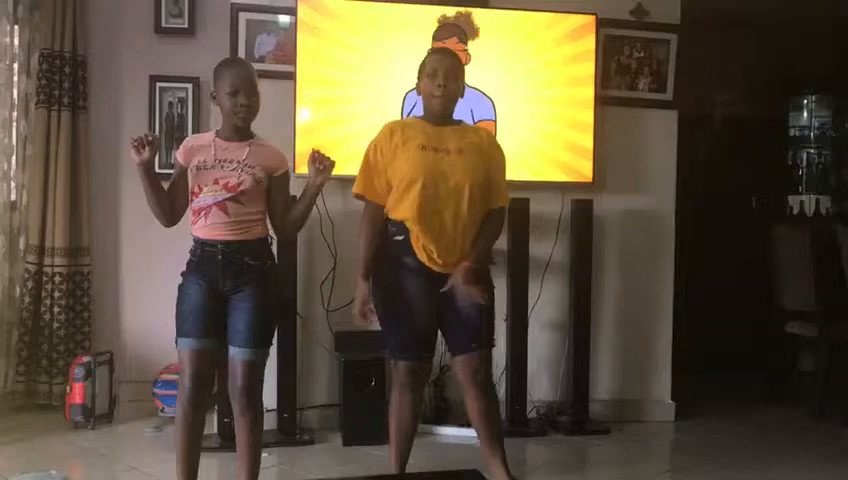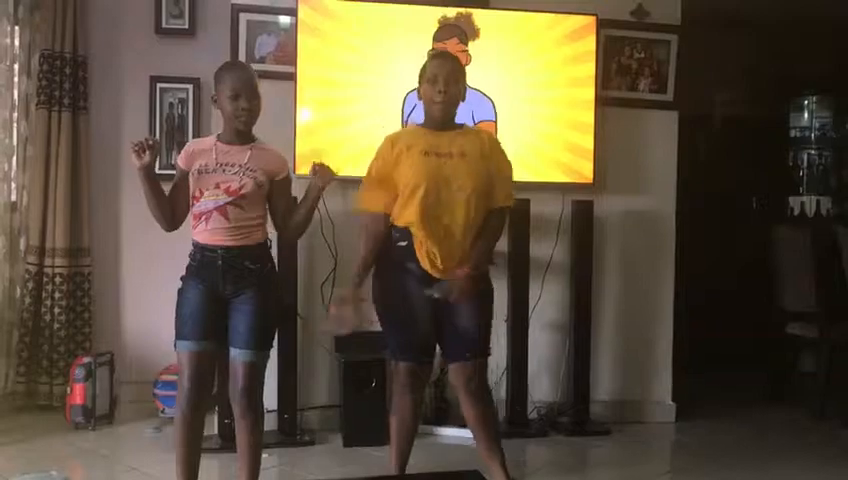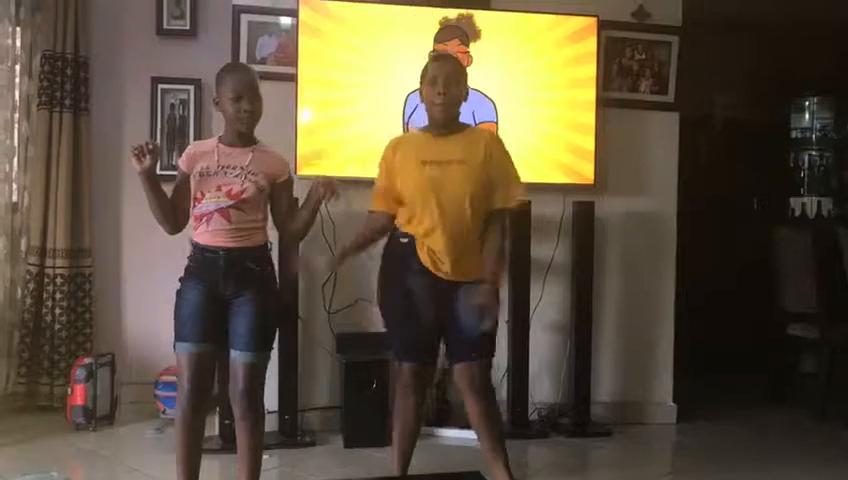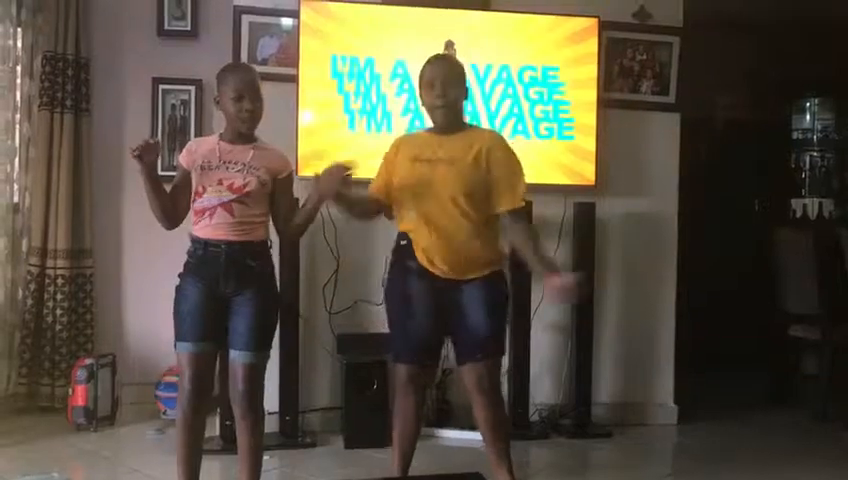
dt=0.1s
person 1, frame 1
left shoulder: (483, 142)
right shoulder: (394, 136)
left elbow: (494, 213)
right elbow: (373, 211)
left wrist: (471, 266)
right wrist: (364, 279)
left hip: (466, 271)
right hip: (406, 265)
left knee: (475, 371)
right knee: (408, 370)
person 1, frame 2
left shoulder: (486, 144)
right shoulder: (397, 144)
left elbow: (496, 215)
right elbow: (376, 220)
left wrist: (469, 270)
right wrist: (354, 285)
left hip: (465, 275)
right hip: (407, 269)
left knee: (469, 377)
right knee: (408, 373)
person 1, frame 3
left shoulder: (487, 144)
right shoulder: (400, 149)
left elbow: (499, 218)
right elbow: (383, 217)
left wrist: (491, 280)
right wrist: (340, 255)
left hip: (471, 277)
right hip: (412, 270)
left knee: (476, 376)
right knee: (412, 374)
person 1, frame 4
left shoulder: (490, 145)
right shoulder: (403, 148)
left elbow: (510, 216)
right elbow: (376, 205)
left wrist: (547, 269)
right wrist: (339, 194)
left hip: (478, 276)
right hip: (416, 270)
left knee: (482, 379)
right knee: (409, 376)
person 2, frame 1
left shoulder: (271, 157)
right shoulder: (192, 148)
left elbow: (285, 227)
right elbow: (168, 216)
left wrist: (314, 186)
right wrist: (145, 167)
left hip: (252, 269)
right hip: (202, 267)
left knee: (245, 387)
right knee: (192, 385)
person 2, frame 2
left shoulder: (272, 161)
right shoulder: (193, 152)
left elbow: (289, 231)
right elbow: (169, 221)
left wrist: (315, 190)
right wrist: (146, 172)
left hip: (251, 273)
right hip: (201, 271)
left knee: (246, 389)
right knee: (191, 387)
person 2, frame 3
left shoulder: (274, 164)
right shoulder: (196, 154)
left elbow: (290, 232)
right elbow: (172, 222)
left wrist: (316, 199)
right wrist: (147, 173)
left hip: (252, 273)
right hip: (201, 271)
left knee: (246, 389)
right knee: (191, 387)
person 2, frame 4
left shoulder: (275, 161)
right shoulder: (195, 151)
left elbow: (288, 229)
right elbow: (169, 218)
left wrist: (320, 193)
right wrist: (147, 171)
left hip: (252, 271)
right hip: (200, 268)
left knee: (246, 389)
right knee: (192, 387)
